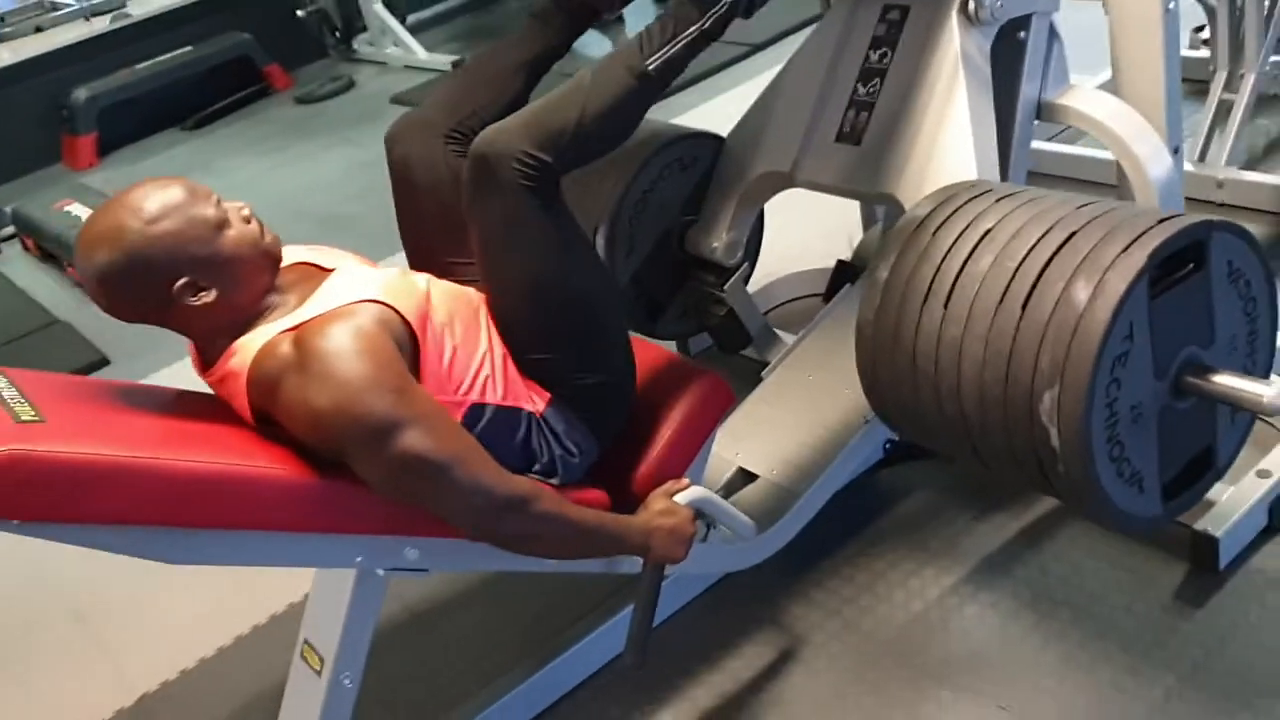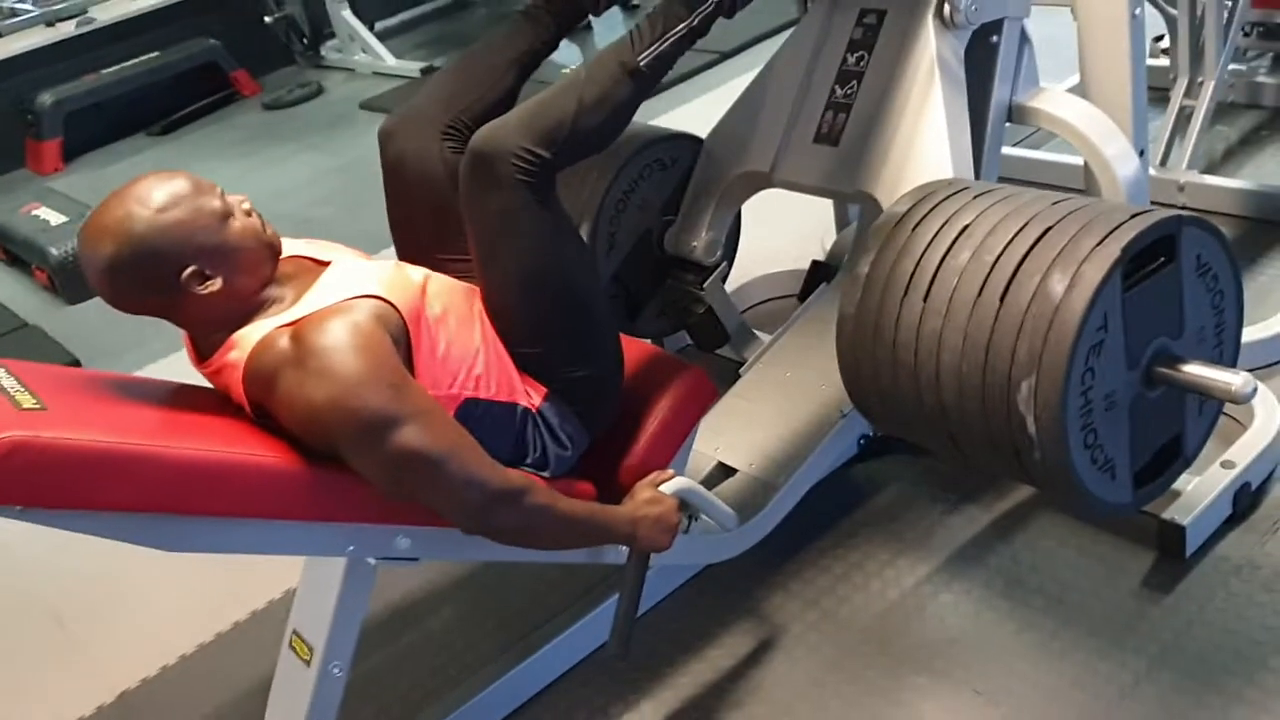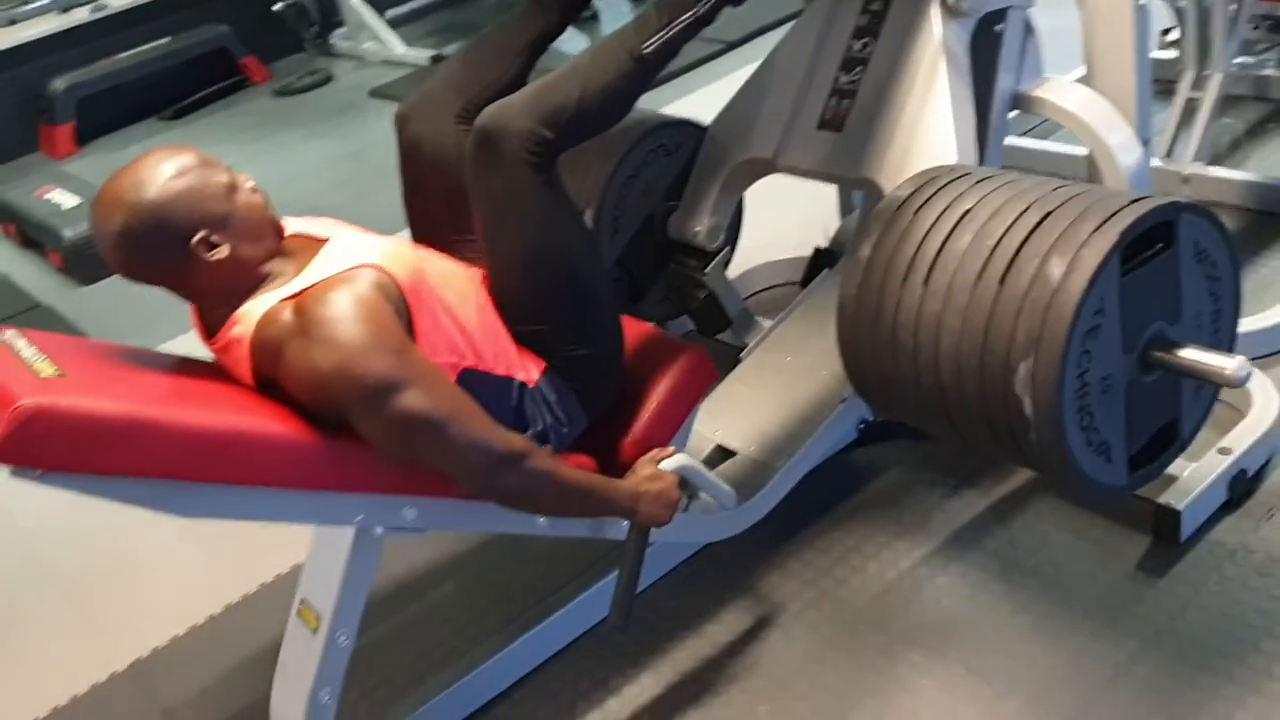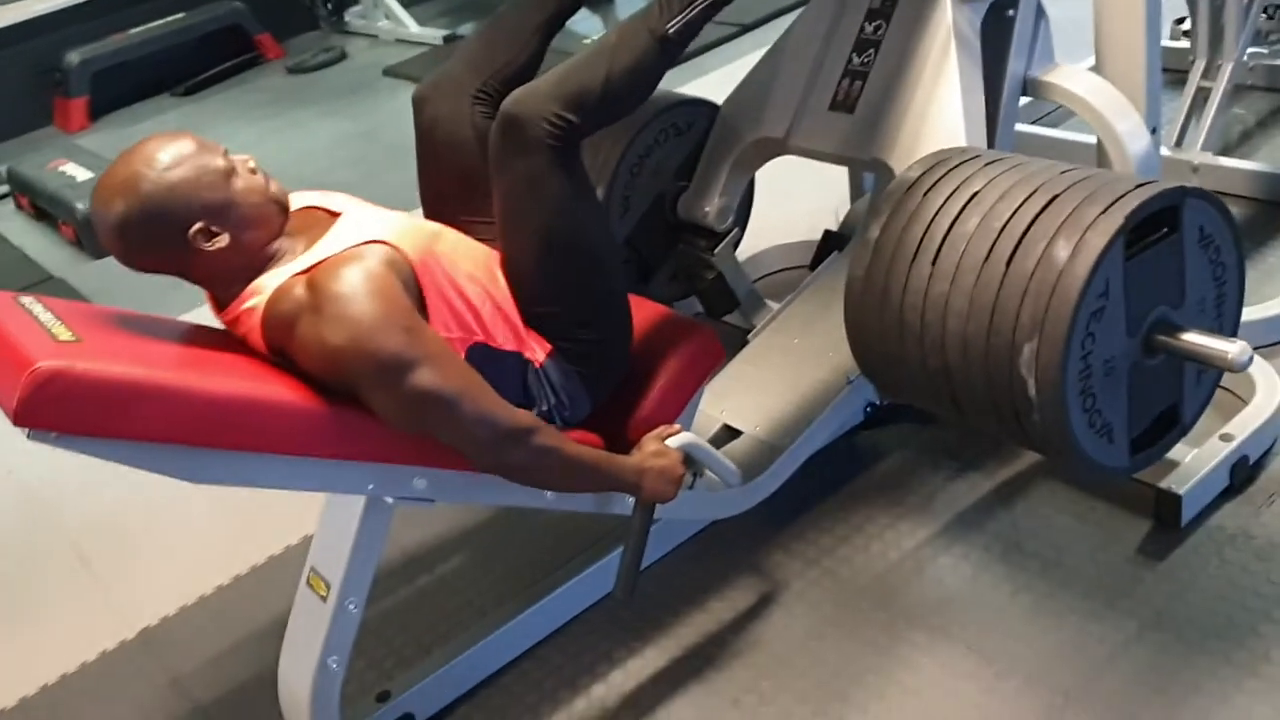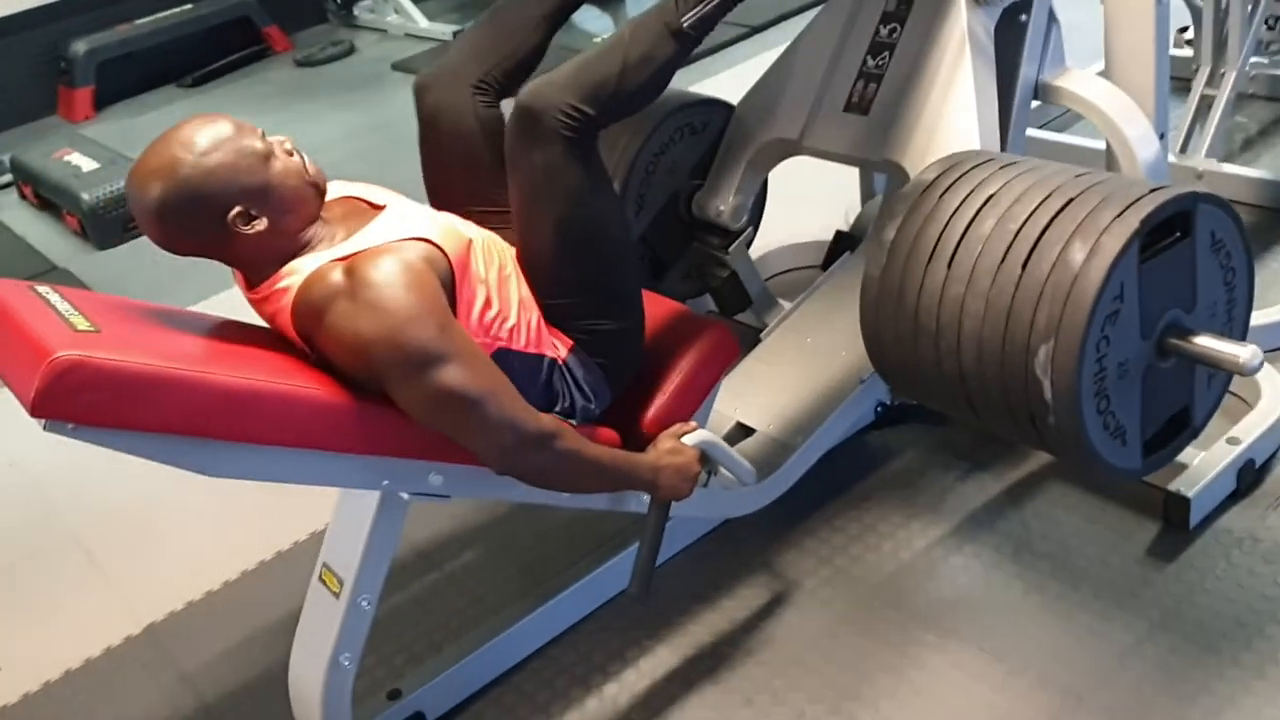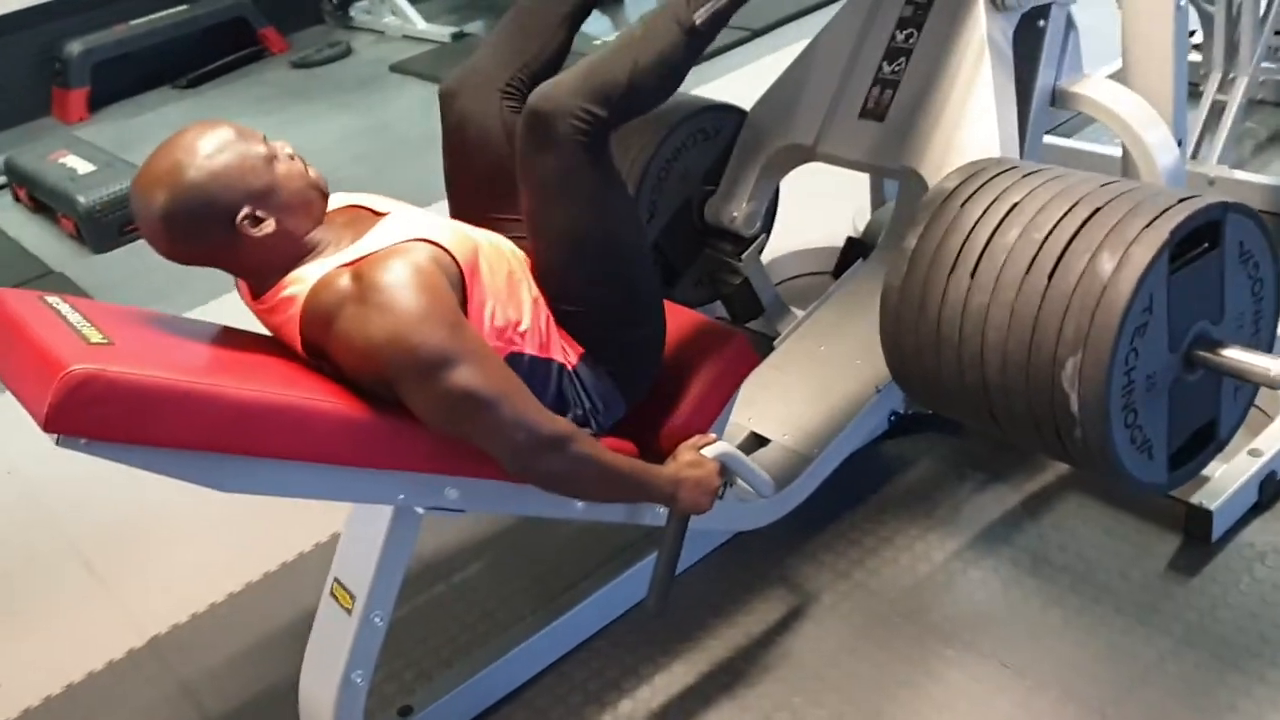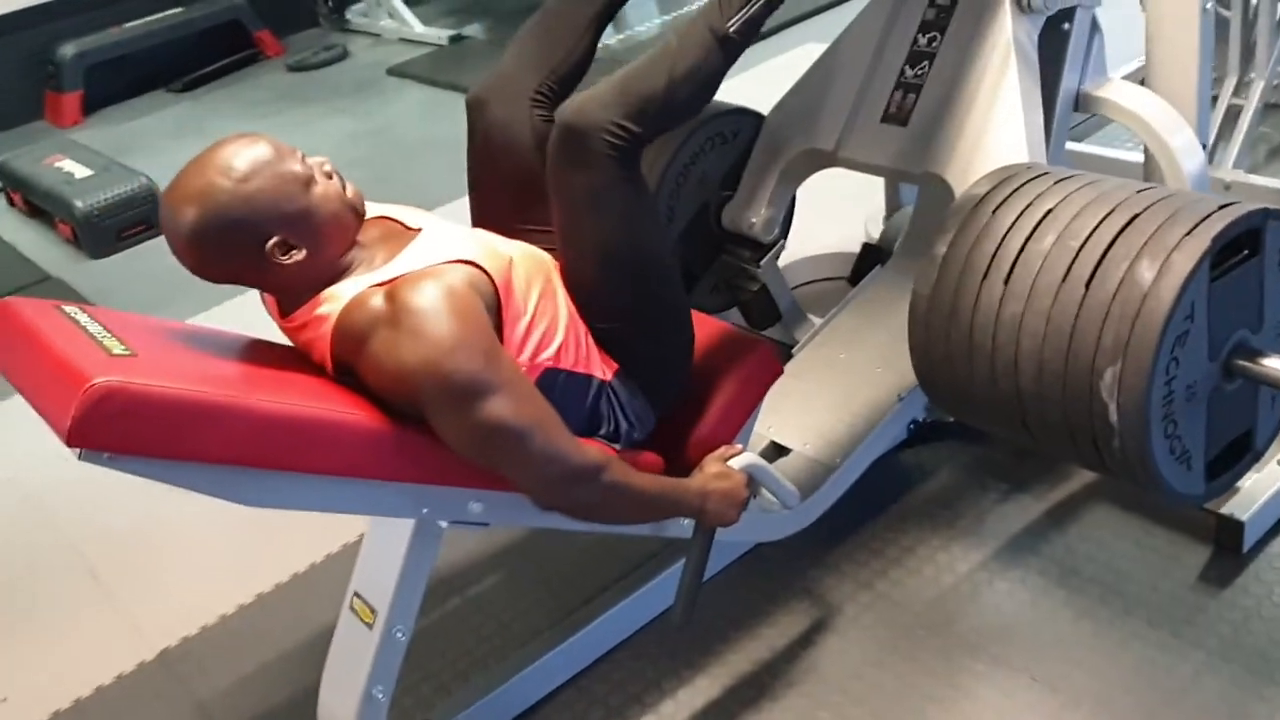
dt=0.3s
person 1, frame 1
left shoulder: (240, 316)
right shoulder: (330, 367)
right elbow: (493, 511)
right wrist: (643, 535)
left hip: (483, 330)
right hip: (561, 410)
left knee: (421, 136)
right knee: (506, 156)
person 1, frame 2
left shoulder: (228, 316)
right shoulder: (327, 361)
right elbow: (486, 503)
right wrist: (628, 523)
right hip: (548, 409)
left knee: (415, 133)
right knee: (505, 153)
person 1, frame 3
left shoulder: (236, 292)
right shoulder: (333, 329)
right elbow: (490, 466)
right wrist: (627, 498)
right hip: (550, 386)
left knee: (430, 117)
right knee: (510, 132)
person 1, frame 4
left shoulder: (252, 259)
right shoulder: (342, 303)
right elbow: (498, 441)
right wrist: (632, 472)
right hip: (555, 365)
left knee: (450, 97)
right knee: (534, 118)
person 1, frame 5
left shoulder: (279, 247)
right shoulder: (375, 294)
right elbow: (518, 447)
right wrist: (650, 471)
right hip: (576, 360)
left knee: (450, 88)
right knee: (549, 111)
person 1, frame 6
left shoulder: (280, 265)
right shoulder: (384, 300)
right elbow: (533, 449)
right wrist: (668, 483)
right hip: (589, 370)
left knee: (476, 94)
right knee: (559, 114)
person 1, frame 7
left shoulder: (302, 277)
right shoulder: (417, 322)
right elbow: (563, 479)
right wrist: (697, 496)
right hip: (619, 382)
left knee: (506, 100)
right knee: (592, 124)
